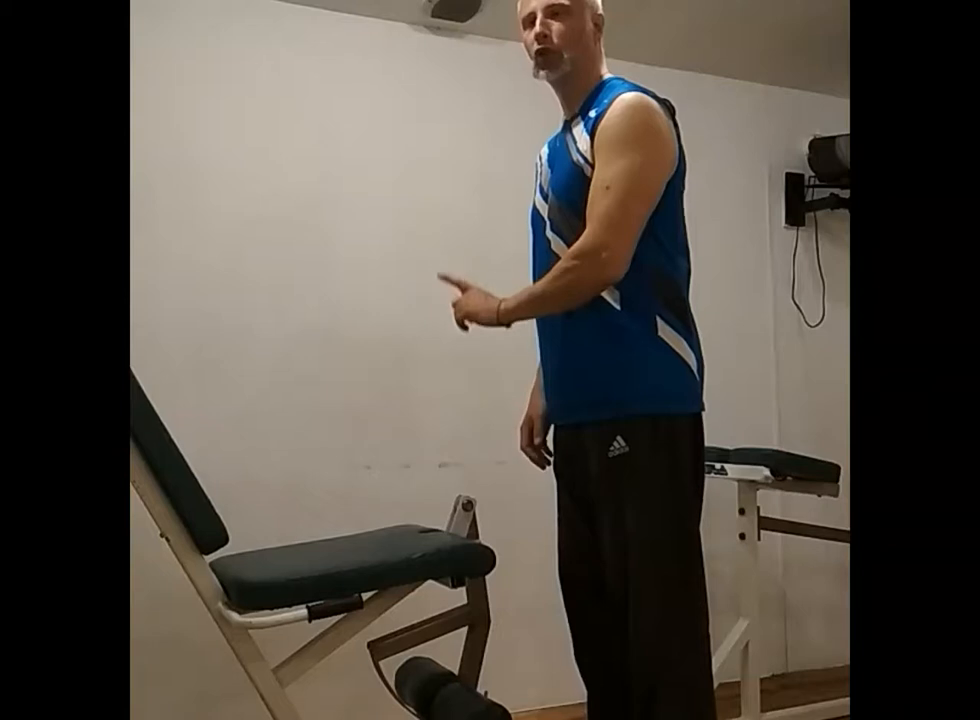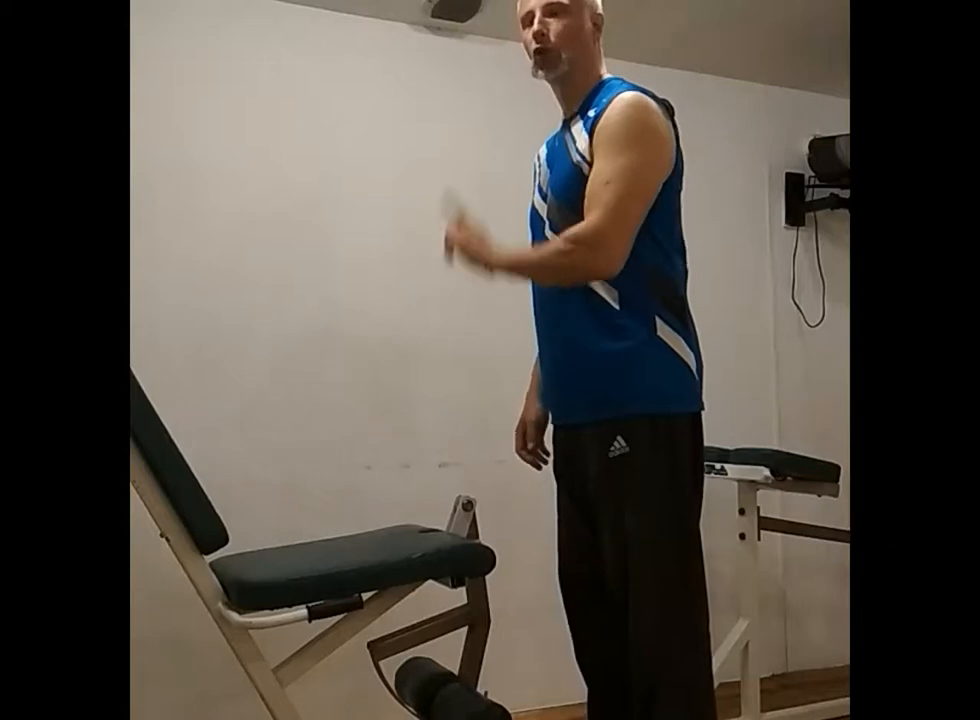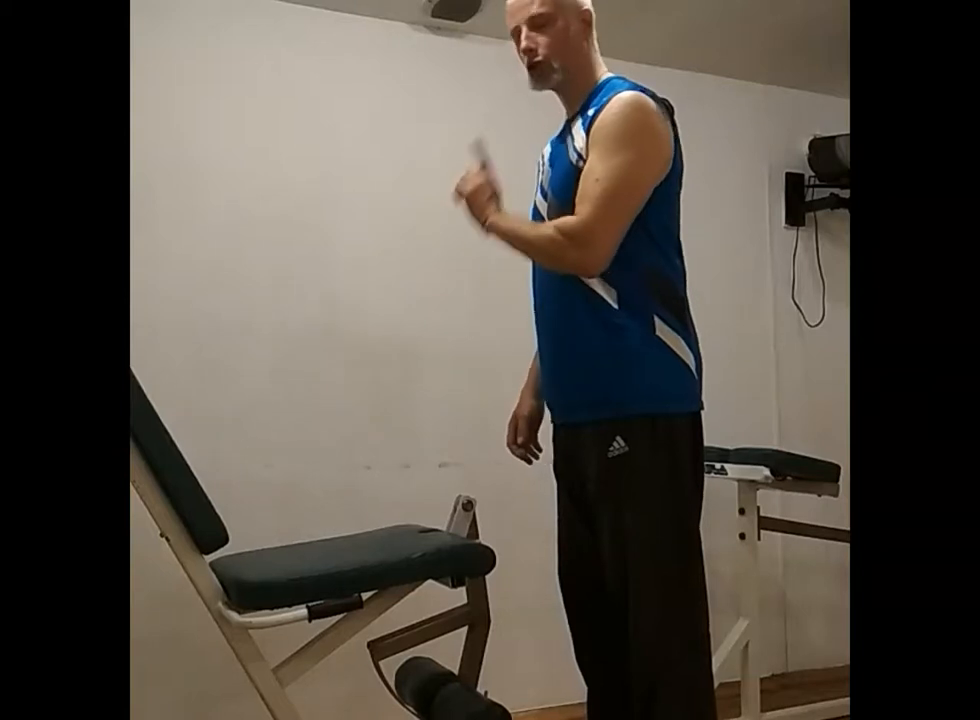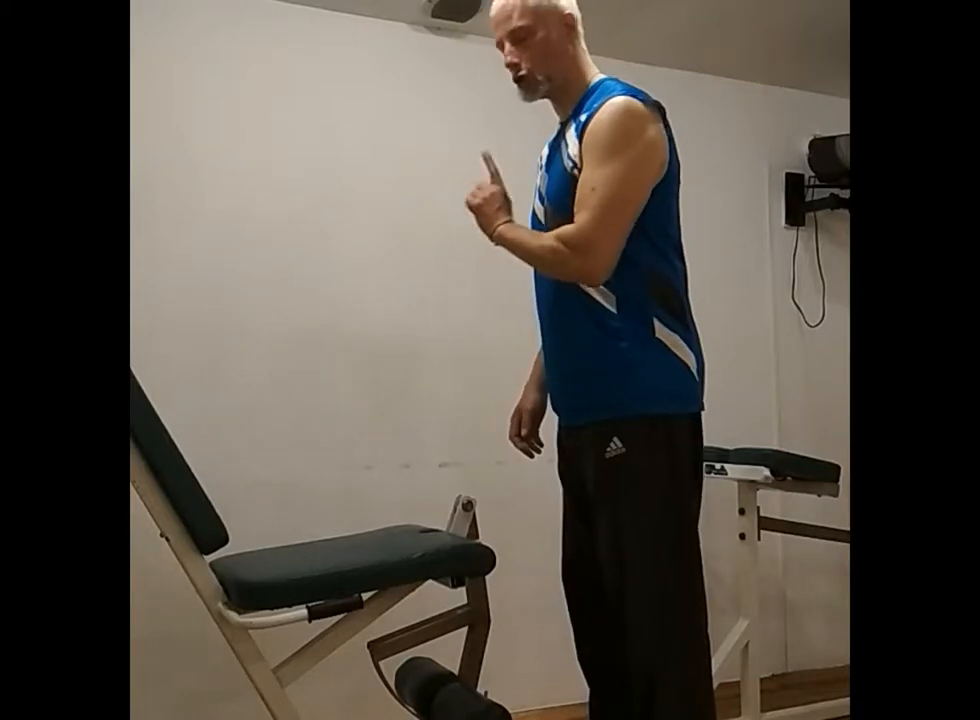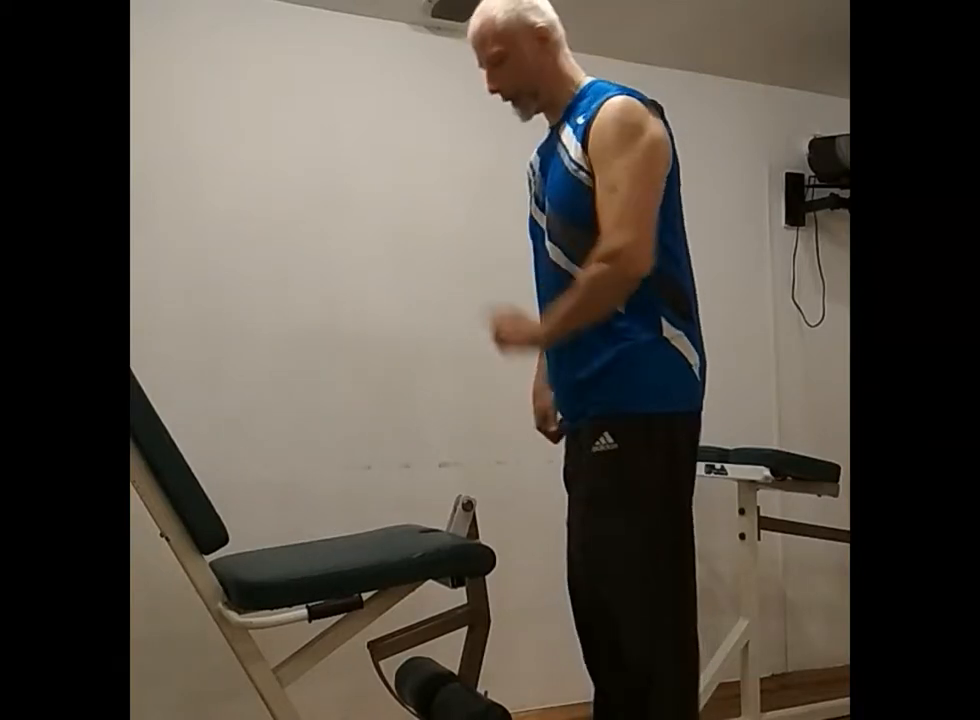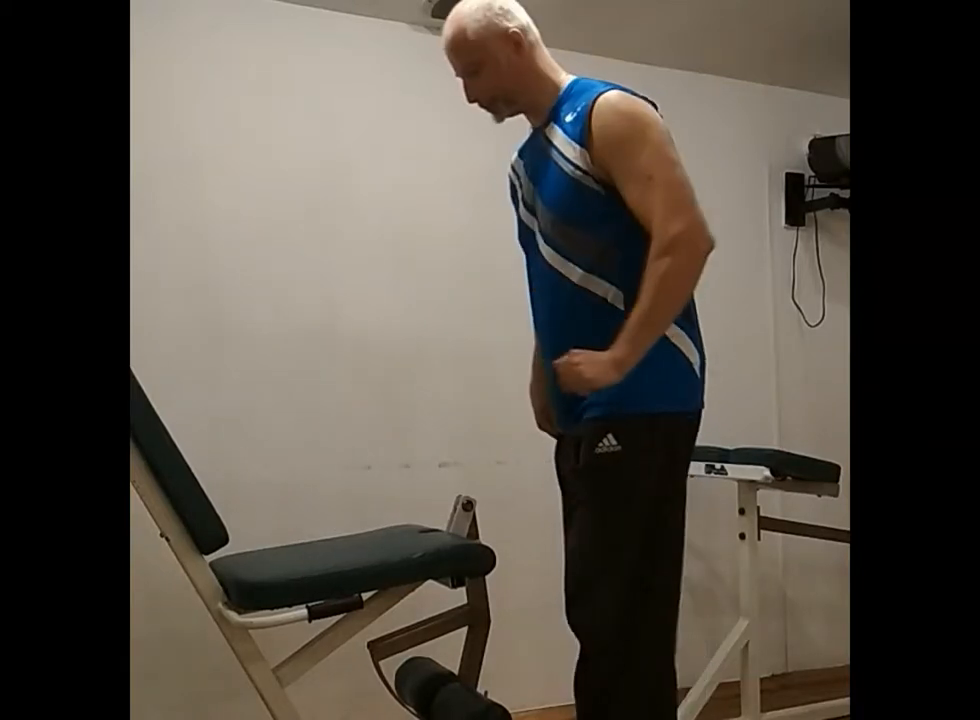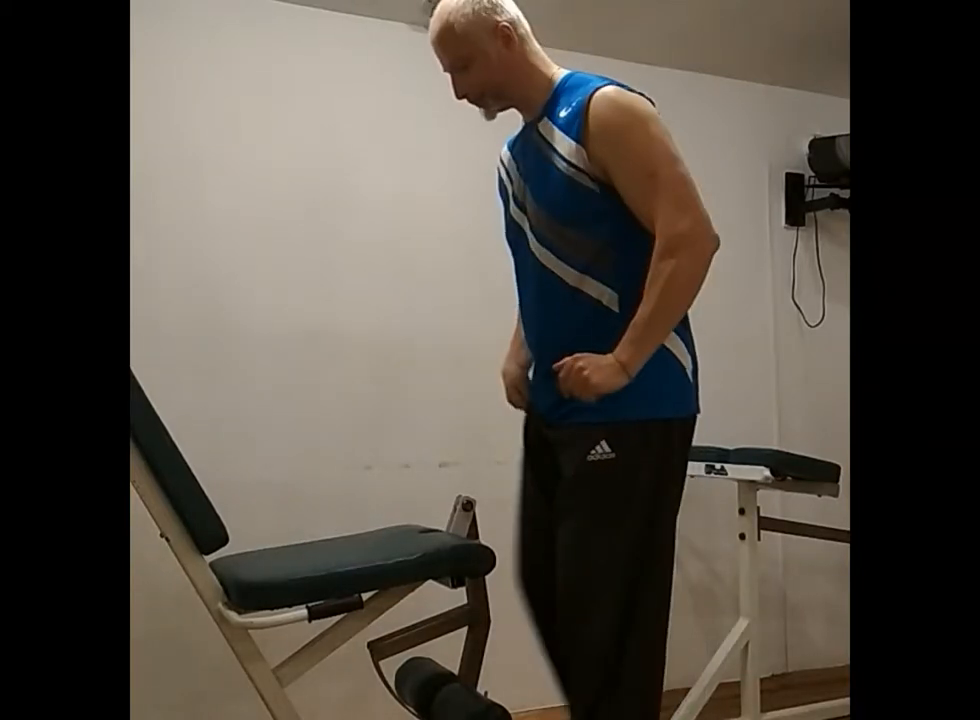
dt=0.2s
person 1, frame 1
left shoulder: (631, 115)
right shoulder: (556, 147)
left elbow: (603, 260)
left wrist: (501, 310)
right wrist: (542, 391)
left hip: (643, 407)
right hip: (583, 411)
left knee: (656, 607)
right knee: (593, 602)
person 1, frame 2
left shoulder: (630, 115)
right shoulder: (555, 147)
left elbow: (600, 253)
left wrist: (492, 256)
right wrist: (537, 393)
left hip: (642, 406)
right hip: (581, 410)
left knee: (655, 607)
right knee: (593, 600)
person 1, frame 3
left shoulder: (629, 113)
right shoulder: (560, 143)
left elbow: (586, 248)
left wrist: (492, 215)
right wrist: (533, 391)
left hip: (642, 406)
right hip: (582, 409)
left knee: (657, 605)
right knee: (593, 600)
person 1, frame 4
left shoulder: (622, 116)
right shoulder: (560, 144)
left elbow: (588, 257)
left wrist: (500, 227)
right wrist: (536, 387)
left hip: (642, 405)
right hip: (586, 409)
left knee: (654, 605)
right knee: (595, 599)
person 1, frame 5
left shoulder: (619, 118)
right shoulder: (548, 150)
left elbow: (625, 259)
left wrist: (539, 330)
right wrist: (549, 374)
left hip: (643, 399)
right hip: (594, 402)
left knee: (639, 600)
right knee: (599, 596)
person 1, frame 6
left shoulder: (613, 115)
right shoulder: (527, 159)
left elbow: (686, 239)
left wrist: (619, 359)
right wrist: (544, 376)
left hip: (641, 401)
right hip: (584, 405)
left knee: (616, 604)
right knee: (598, 599)
person 1, frame 7
left shoulder: (608, 112)
right shoulder: (515, 154)
left elbow: (690, 238)
left wrist: (624, 362)
right wrist: (519, 352)
left hip: (632, 407)
right hip: (558, 404)
left knee: (608, 607)
right knee: (549, 585)
